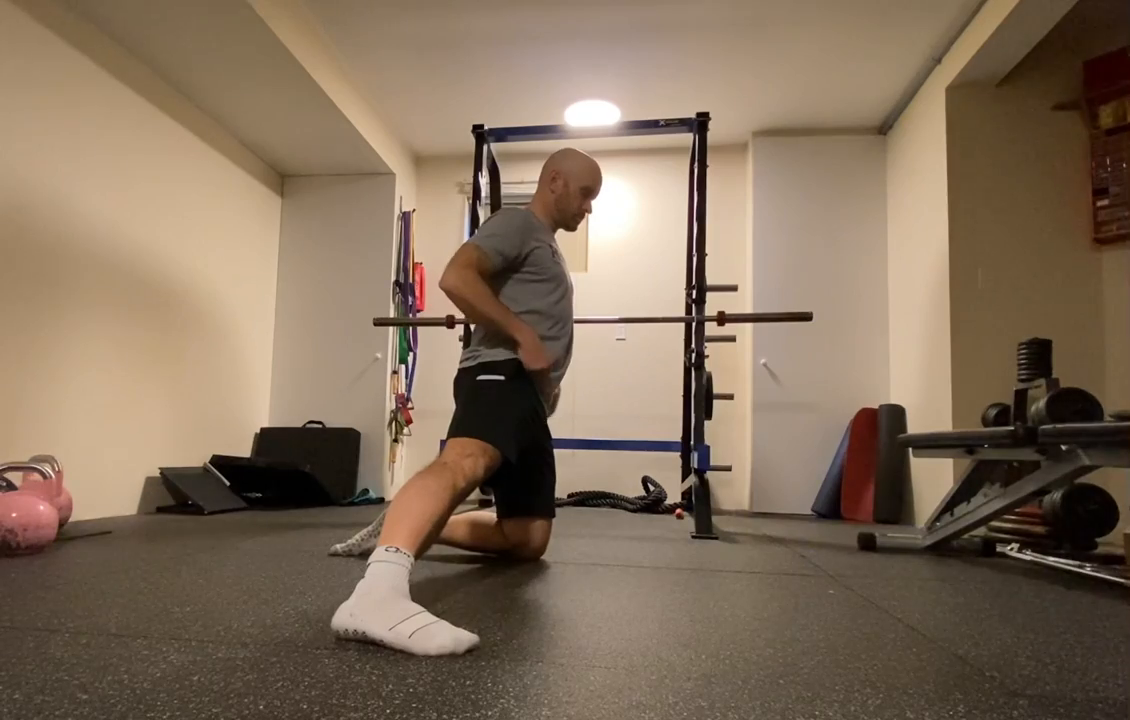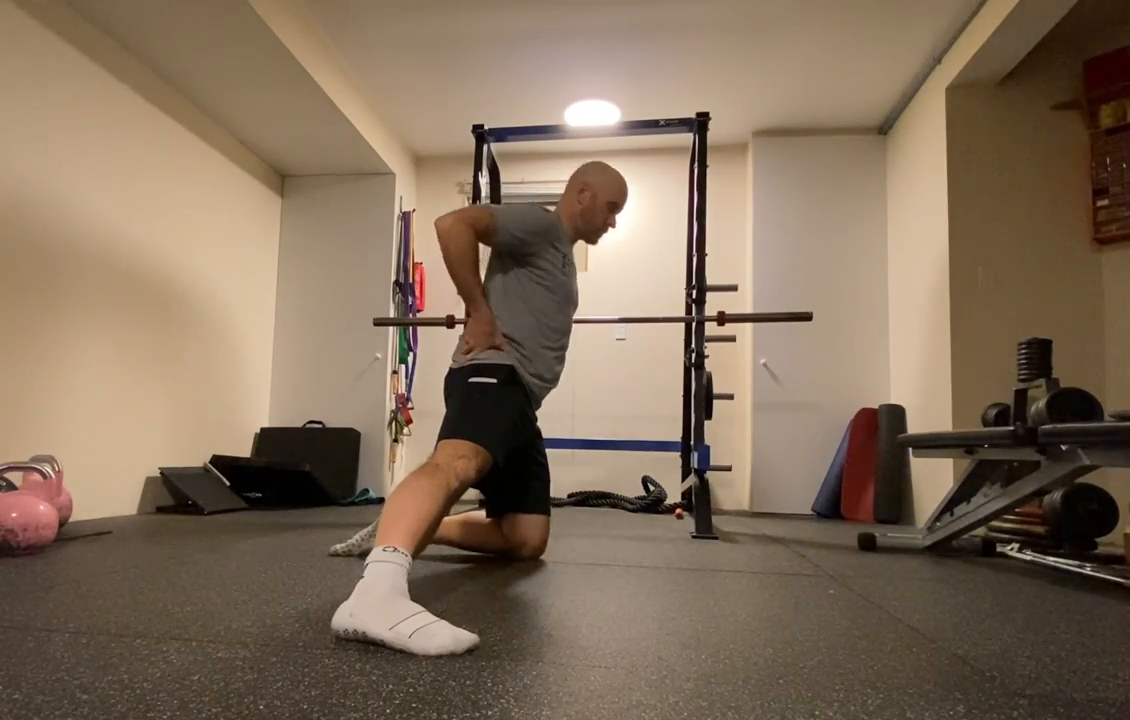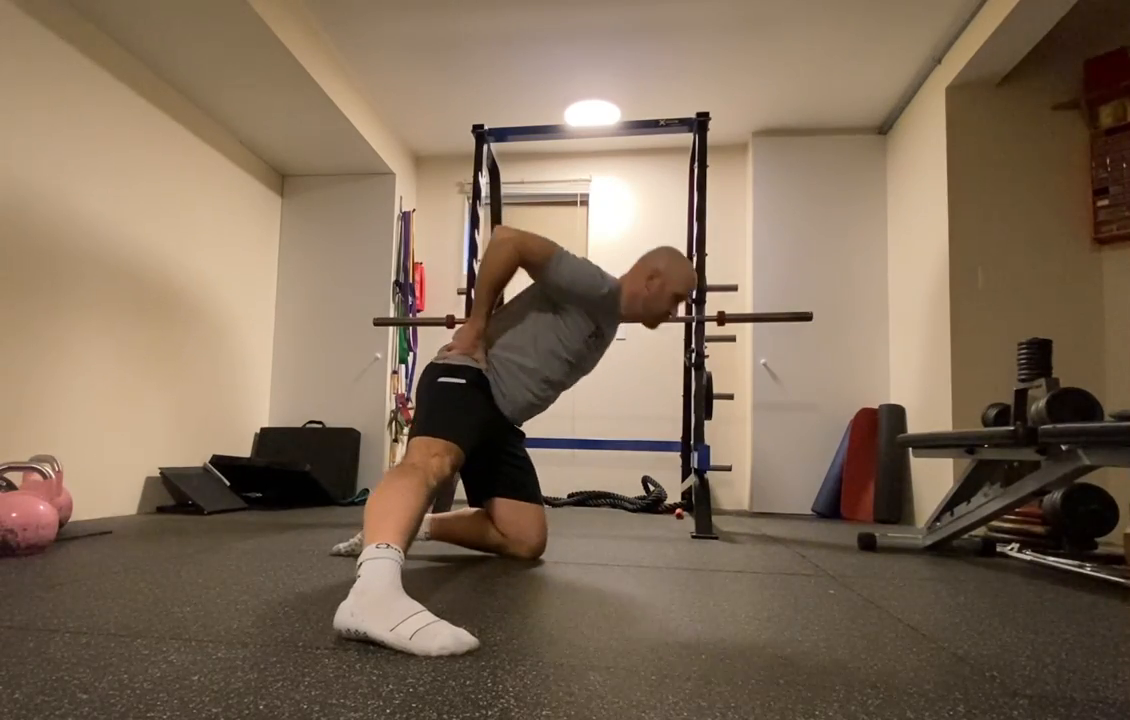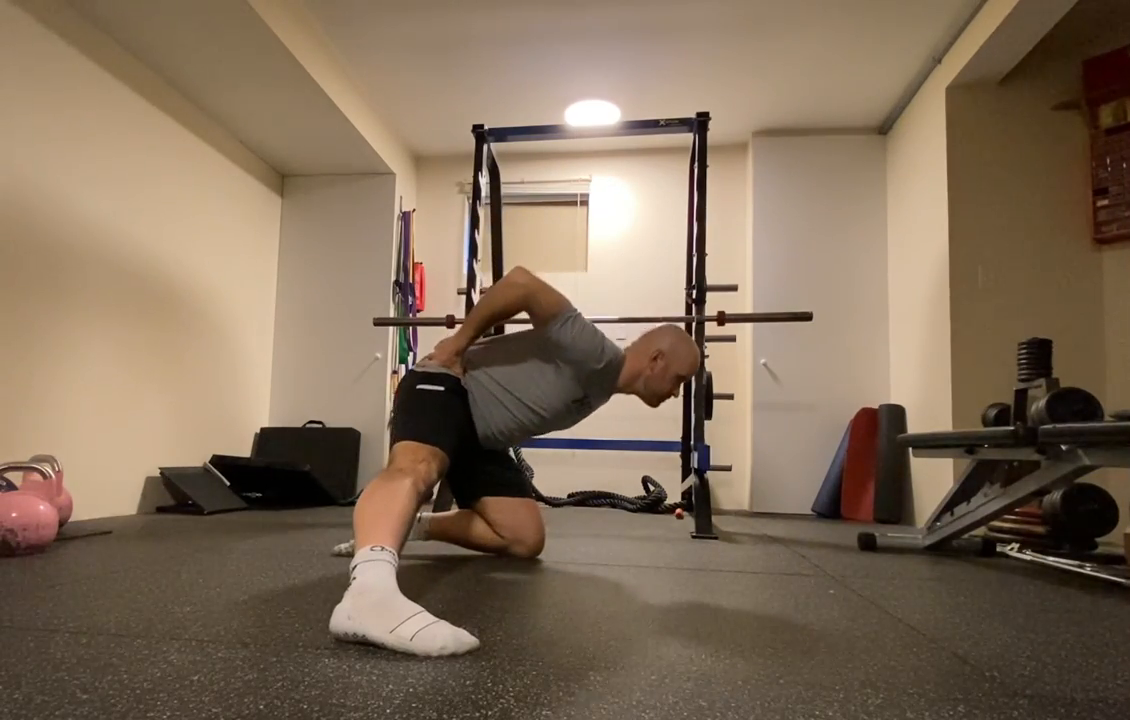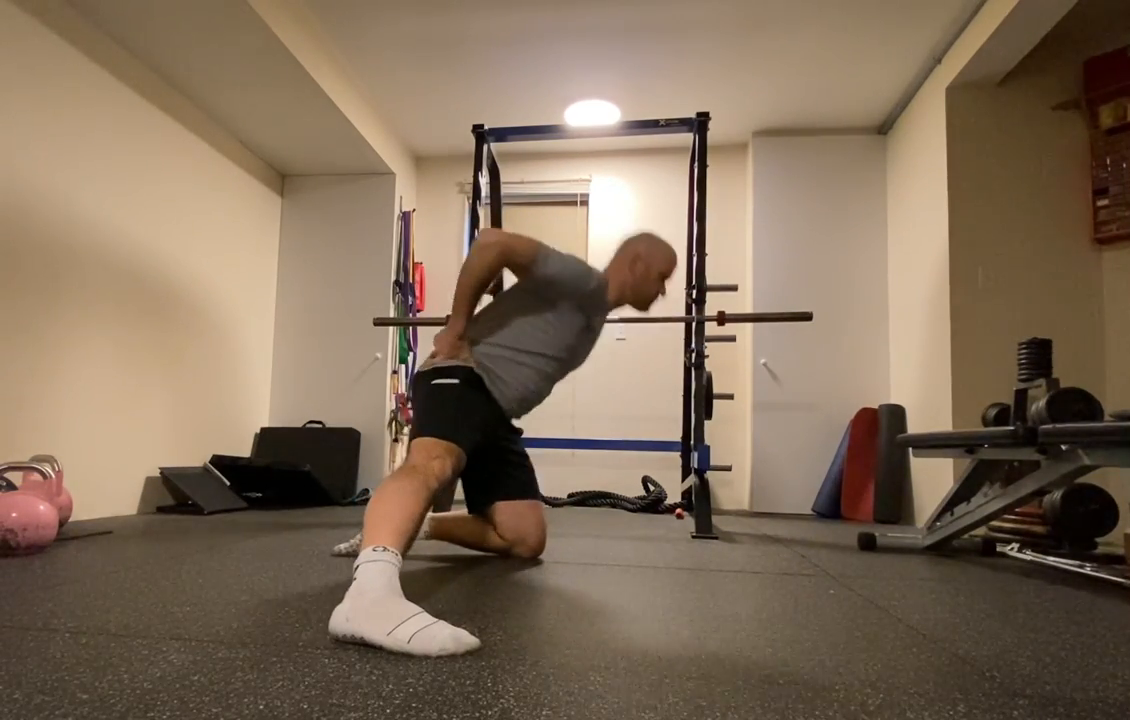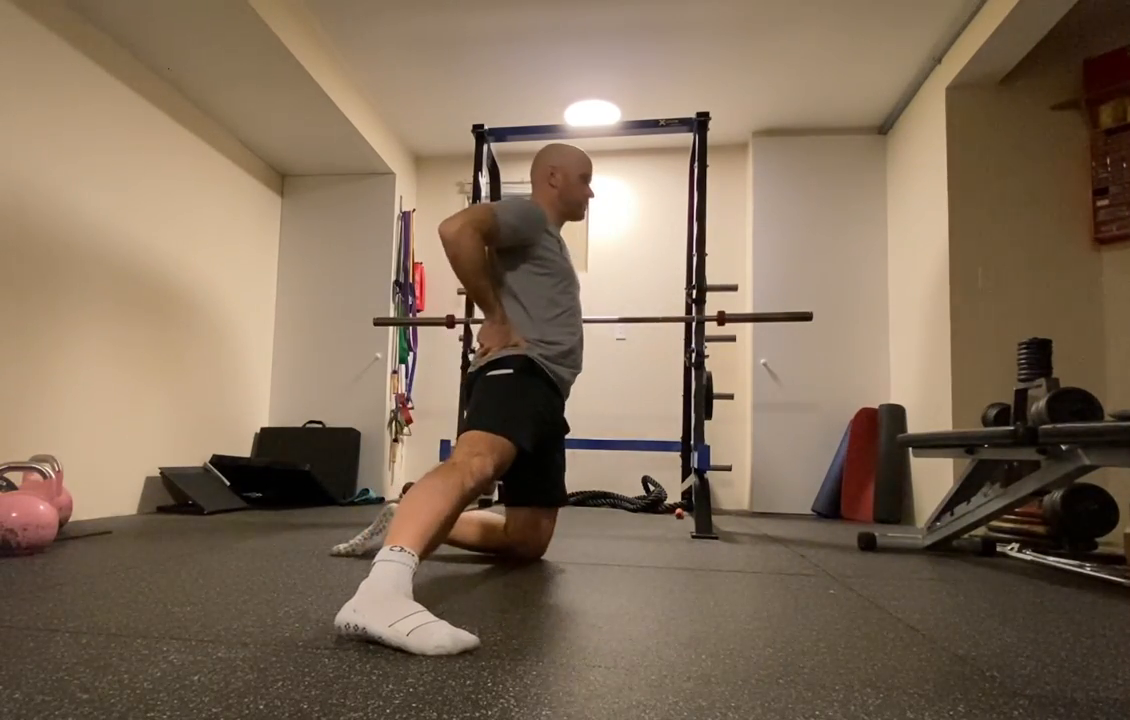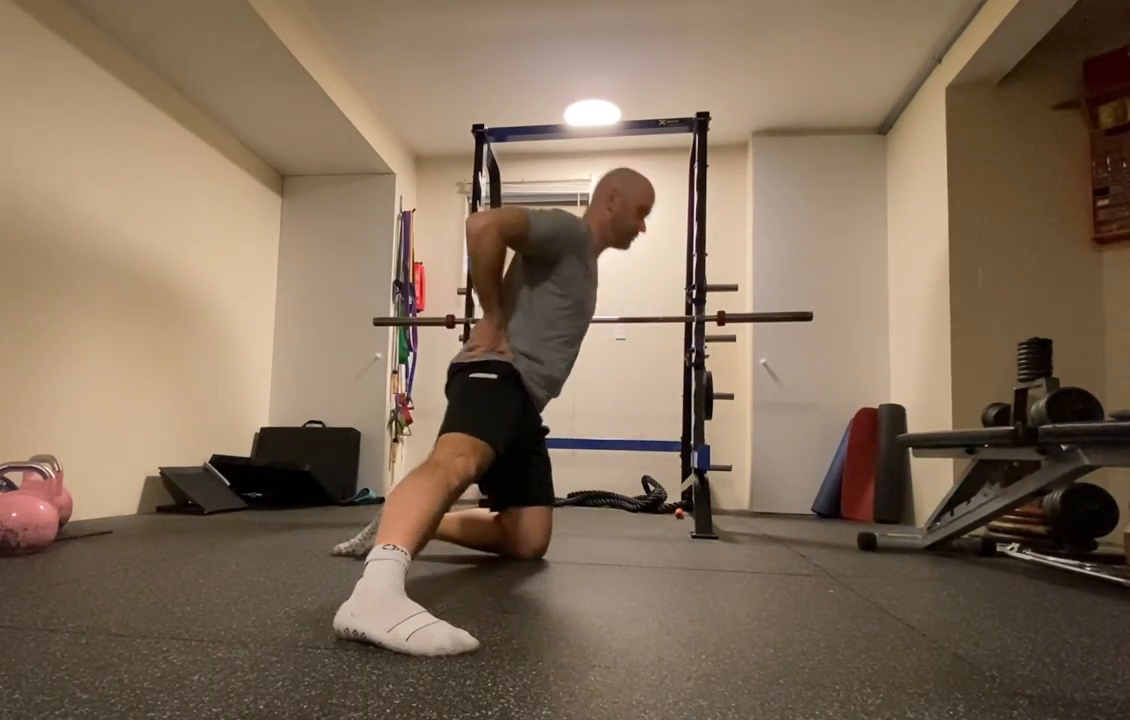
dt=0.7s
person 1, frame 1
left shoulder: (546, 244)
right shoulder: (519, 224)
right elbow: (457, 275)
left wrist: (548, 385)
right wrist: (521, 333)
left hip: (528, 395)
right hip: (501, 377)
left knee: (528, 540)
right knee: (464, 464)
left ankle: (411, 530)
right ankle: (378, 590)
person 1, frame 2
left shoulder: (560, 252)
right shoulder: (539, 223)
right elbow: (452, 224)
right wrist: (479, 312)
left hip: (520, 397)
right hip: (495, 377)
left knee: (526, 542)
right knee: (456, 464)
left ankle: (408, 530)
right ankle: (377, 589)
person 1, frame 3
left shoulder: (609, 322)
right shoulder: (595, 288)
right elbow: (507, 238)
right wrist: (476, 325)
left hip: (500, 416)
right hip: (466, 379)
left knee: (526, 539)
right knee: (429, 462)
left ankle: (409, 527)
right ankle: (373, 587)
person 1, frame 4
left shoulder: (602, 384)
right shoulder: (595, 355)
right elbow: (521, 282)
right wrist: (460, 342)
left hip: (481, 433)
right hip: (446, 389)
left knee: (525, 540)
right knee: (413, 469)
left ankle: (412, 526)
right ankle: (370, 589)
person 1, frame 5
left shoulder: (595, 310)
right shoulder: (580, 280)
right elbow: (491, 241)
right wrist: (457, 328)
left hip: (497, 407)
right hip: (464, 381)
left knee: (525, 539)
right knee: (432, 467)
left ankle: (412, 529)
right ankle: (368, 593)
person 1, frame 6
left shoulder: (547, 237)
right shoulder: (527, 216)
right elbow: (456, 229)
right wrist: (495, 317)
left hip: (546, 392)
right hip: (518, 373)
left knee: (527, 543)
right knee: (473, 465)
left ankle: (405, 528)
right ankle: (382, 588)
person 1, frame 7
left shoulder: (585, 259)
right shoulder: (567, 231)
right elbow: (485, 224)
right wrist: (493, 319)
left hip: (523, 401)
right hip: (494, 375)
left knee: (529, 541)
right knee: (454, 463)
left ankle: (406, 524)
right ankle: (376, 589)
